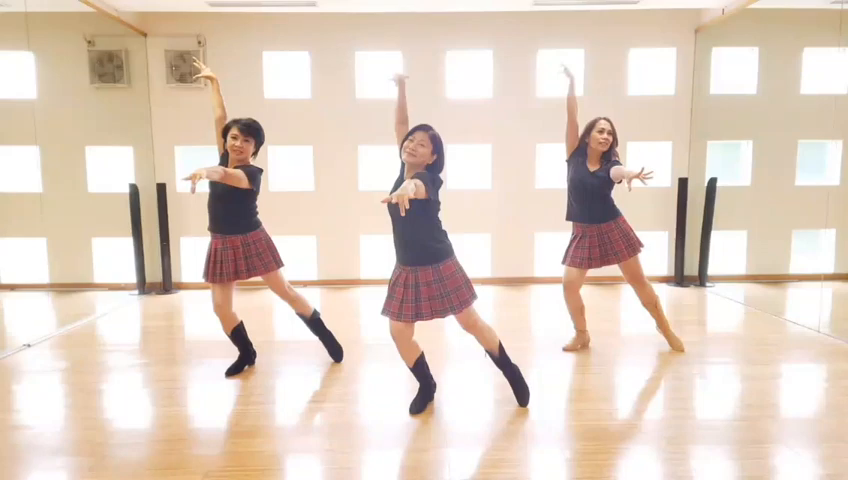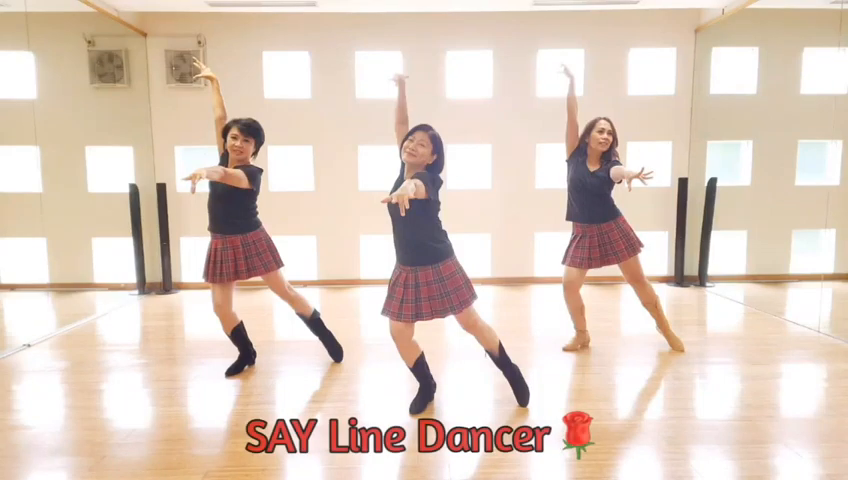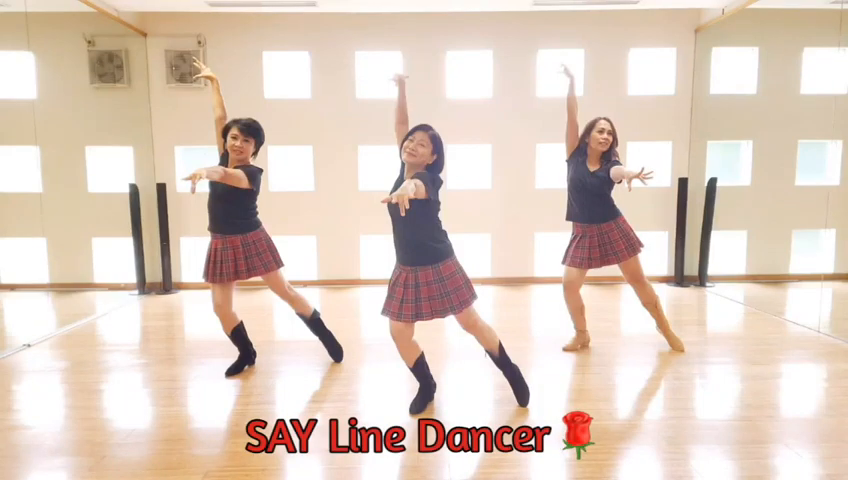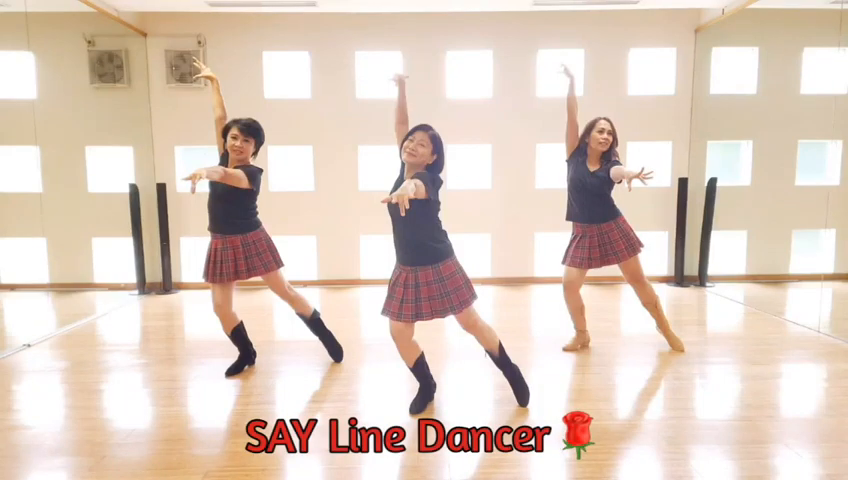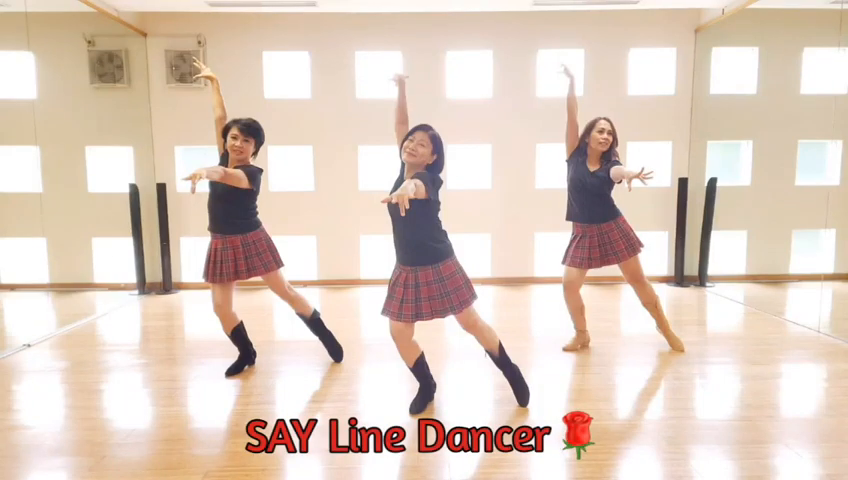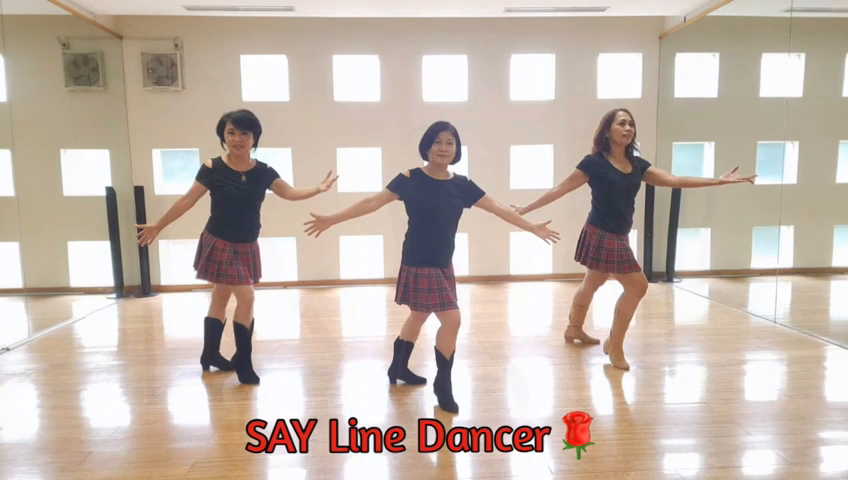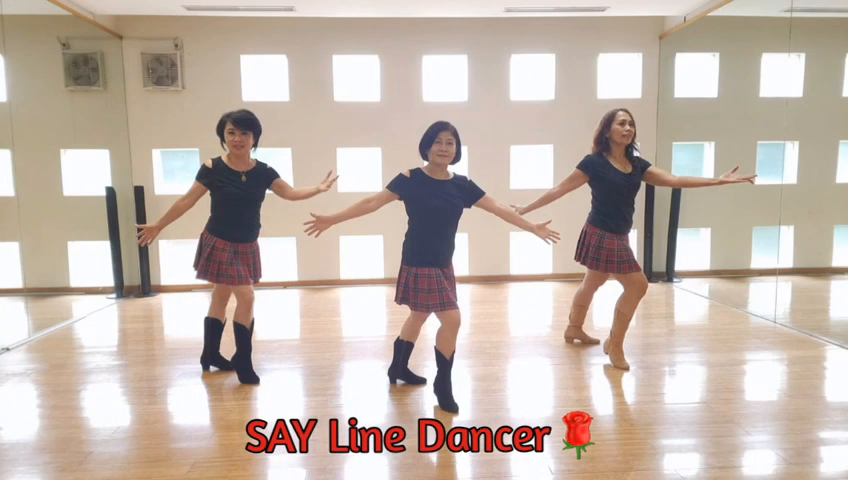
dt=0.7s
person 1, frame 1
left shoulder: (427, 178)
right shoulder: (404, 171)
left elbow: (418, 188)
right elbow: (400, 124)
left wrist: (406, 189)
right wrist: (401, 88)
left hip: (439, 266)
right hip: (407, 269)
left knee: (472, 323)
right knee: (399, 332)
left ankle: (512, 373)
right ankle: (426, 387)
person 1, frame 2
left shoulder: (428, 179)
right shoulder: (404, 171)
left elbow: (418, 187)
right elbow: (400, 125)
left wrist: (407, 188)
right wrist: (401, 88)
left hip: (439, 266)
right hip: (408, 270)
left knee: (472, 323)
right knee: (399, 333)
left ankle: (512, 373)
right ankle: (427, 386)
person 1, frame 3
left shoulder: (427, 179)
right shoulder: (404, 172)
left elbow: (418, 189)
right elbow: (400, 125)
left wrist: (406, 189)
right wrist: (401, 88)
left hip: (439, 266)
right hip: (408, 269)
left knee: (471, 323)
right knee: (399, 332)
left ankle: (512, 373)
right ankle: (426, 386)
person 1, frame 4
left shoulder: (427, 179)
right shoulder: (404, 172)
left elbow: (418, 188)
right elbow: (400, 125)
left wrist: (406, 189)
right wrist: (401, 88)
left hip: (439, 266)
right hip: (408, 270)
left knee: (471, 323)
right knee: (399, 332)
left ankle: (512, 373)
right ankle: (426, 386)
person 1, frame 5
left shoulder: (428, 179)
right shoulder: (404, 172)
left elbow: (418, 188)
right elbow: (401, 125)
left wrist: (406, 190)
right wrist: (401, 89)
left hip: (439, 266)
right hip: (408, 270)
left knee: (471, 323)
right knee: (399, 332)
left ankle: (512, 372)
right ankle: (426, 386)
person 1, frame 6
left shoulder: (462, 185)
right shoulder: (410, 179)
left elbow: (498, 208)
right elbow: (372, 202)
left wrist: (532, 227)
right wrist: (331, 220)
left hip: (443, 265)
right hip: (418, 264)
left knee: (419, 316)
right knee: (451, 319)
left ankle: (398, 368)
right ankle: (443, 384)
person 1, frame 7
left shoulder: (462, 185)
right shoulder: (410, 179)
left elbow: (497, 208)
right elbow: (372, 202)
left wrist: (532, 227)
right wrist: (331, 220)
left hip: (443, 265)
right hip: (418, 264)
left knee: (419, 316)
right knee: (451, 320)
left ankle: (398, 368)
right ankle: (443, 384)
person 2, frame 1
left shoulder: (252, 173)
right shoulder: (225, 160)
left elbow: (226, 176)
right elbow: (220, 117)
left wrist: (205, 172)
right wrist: (213, 82)
left hip: (251, 240)
right hip: (222, 244)
left knee: (285, 291)
right knee: (221, 307)
left ankle: (326, 336)
right ankle: (246, 353)
person 2, frame 2
left shoulder: (252, 173)
right shoulder: (224, 159)
left elbow: (226, 176)
right elbow: (220, 117)
left wrist: (206, 171)
right wrist: (214, 82)
left hip: (250, 240)
right hip: (222, 244)
left knee: (285, 291)
right knee: (221, 306)
left ankle: (326, 336)
right ankle: (246, 353)
person 2, frame 3
left shoulder: (252, 173)
right shoulder: (225, 159)
left elbow: (225, 176)
right elbow: (220, 118)
left wrist: (205, 171)
right wrist: (214, 82)
left hip: (250, 240)
right hip: (222, 244)
left knee: (285, 291)
right knee: (221, 307)
left ankle: (325, 336)
right ankle: (246, 353)
person 2, frame 4
left shoulder: (252, 173)
right shoulder: (225, 160)
left elbow: (225, 176)
right elbow: (220, 118)
left wrist: (205, 171)
right wrist: (214, 82)
left hip: (251, 240)
right hip: (222, 244)
left knee: (285, 291)
right knee: (221, 306)
left ankle: (326, 336)
right ankle: (246, 353)
person 2, frame 5
left shoulder: (252, 173)
right shoulder: (225, 160)
left elbow: (226, 176)
right elbow: (220, 118)
left wrist: (205, 171)
right wrist: (214, 82)
left hip: (250, 240)
right hip: (223, 244)
left knee: (284, 291)
right knee: (221, 307)
left ankle: (326, 336)
right ankle: (246, 353)
person 2, frame 6
left shoulder: (264, 172)
right shoulder: (212, 168)
left elbow: (290, 193)
right elbow: (187, 201)
left wrist: (317, 189)
right wrist: (158, 226)
left hip: (247, 247)
right hip: (219, 244)
left knee: (222, 297)
right knee: (245, 296)
left ankle: (211, 354)
right ankle: (243, 361)
person 2, frame 7
left shoulder: (264, 172)
right shoulder: (212, 168)
left elbow: (290, 193)
right elbow: (187, 200)
left wrist: (318, 189)
right wrist: (158, 226)
left hip: (247, 247)
right hip: (219, 244)
left knee: (221, 297)
right knee: (245, 296)
left ankle: (211, 355)
right ankle: (243, 362)
person 3, frame 1
left shoulder: (611, 165)
right shoulder: (575, 156)
left elbow: (619, 172)
right elbow: (571, 116)
left wrist: (630, 174)
right wrist: (571, 82)
left hip: (612, 228)
right hip: (583, 233)
left knee: (638, 280)
right knee: (569, 284)
left ankle: (665, 328)
right ankle: (581, 334)
person 3, frame 2
left shoulder: (610, 165)
right shoulder: (575, 156)
left elbow: (619, 172)
right elbow: (572, 116)
left wrist: (630, 175)
right wrist: (571, 83)
left hip: (612, 228)
right hip: (584, 232)
left knee: (638, 280)
right knee: (569, 284)
left ankle: (665, 328)
right ankle: (582, 334)
person 3, frame 3
left shoulder: (610, 165)
right shoulder: (575, 156)
left elbow: (619, 172)
right elbow: (571, 115)
left wrist: (630, 175)
right wrist: (571, 81)
left hip: (612, 228)
right hip: (583, 232)
left knee: (638, 280)
right knee: (569, 284)
left ankle: (665, 329)
right ankle: (581, 334)
person 3, frame 4
left shoulder: (611, 165)
right shoulder: (575, 156)
left elbow: (618, 172)
right elbow: (572, 116)
left wrist: (630, 174)
right wrist: (571, 82)
left hip: (612, 228)
right hip: (583, 232)
left knee: (638, 280)
right knee: (569, 284)
left ankle: (665, 328)
right ankle: (582, 334)
person 3, frame 5
left shoulder: (611, 165)
right shoulder: (575, 157)
left elbow: (620, 172)
right elbow: (571, 117)
left wrist: (630, 175)
right wrist: (571, 82)
left hip: (612, 228)
right hip: (583, 232)
left knee: (638, 281)
right knee: (569, 284)
left ankle: (665, 329)
right ankle: (581, 334)
person 3, frame 6
left shoulder: (637, 164)
right shoulder: (594, 163)
left elbow: (674, 180)
right elbow: (560, 190)
left wrist: (718, 181)
right wrist: (526, 209)
left hip: (617, 237)
right hip: (601, 236)
left knee: (592, 284)
right knee: (637, 285)
person 3, frame 7
left shoulder: (637, 164)
right shoulder: (594, 163)
left elbow: (674, 180)
right elbow: (560, 189)
left wrist: (718, 181)
right wrist: (526, 209)
left hip: (618, 237)
right hip: (601, 235)
left knee: (591, 284)
right knee: (637, 285)
right ankle: (615, 345)
